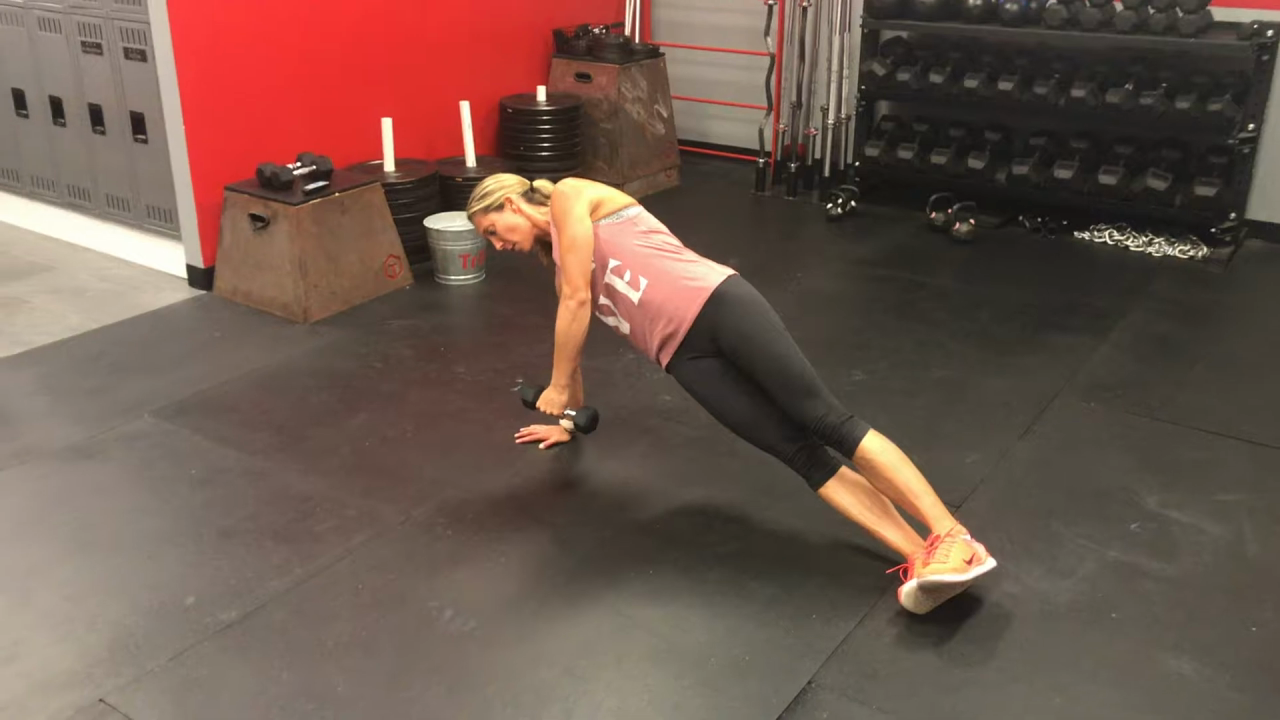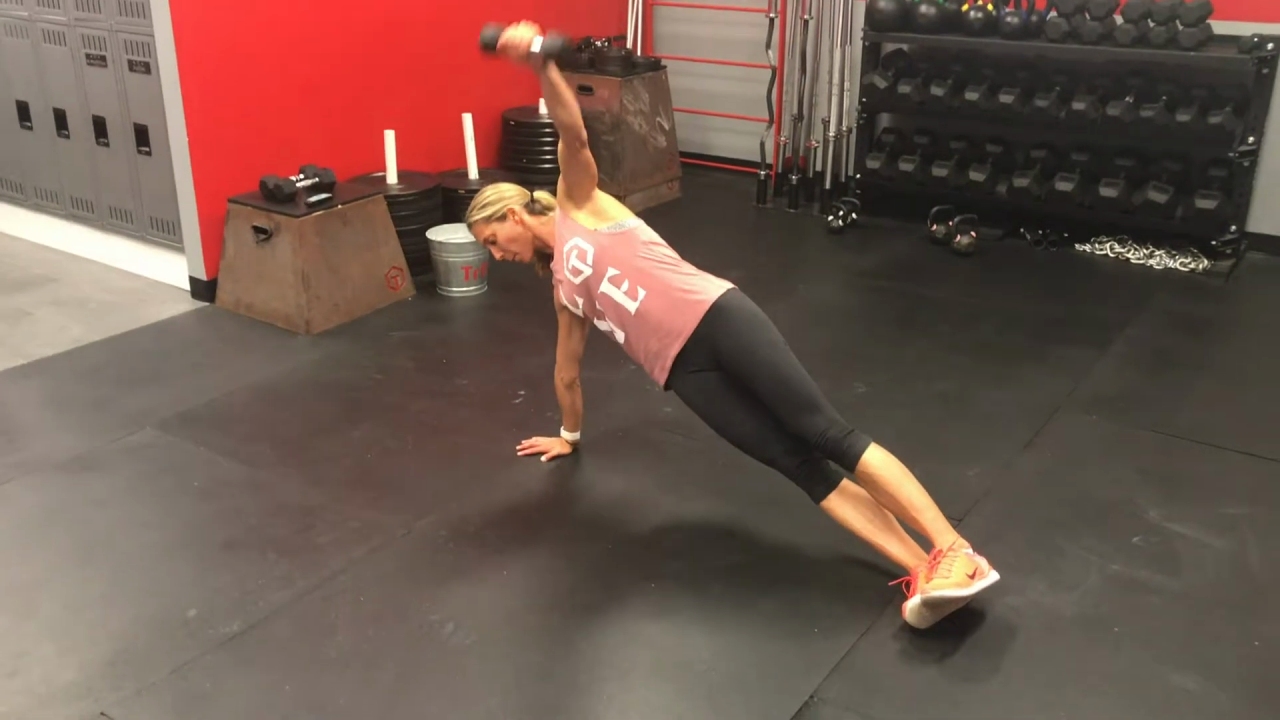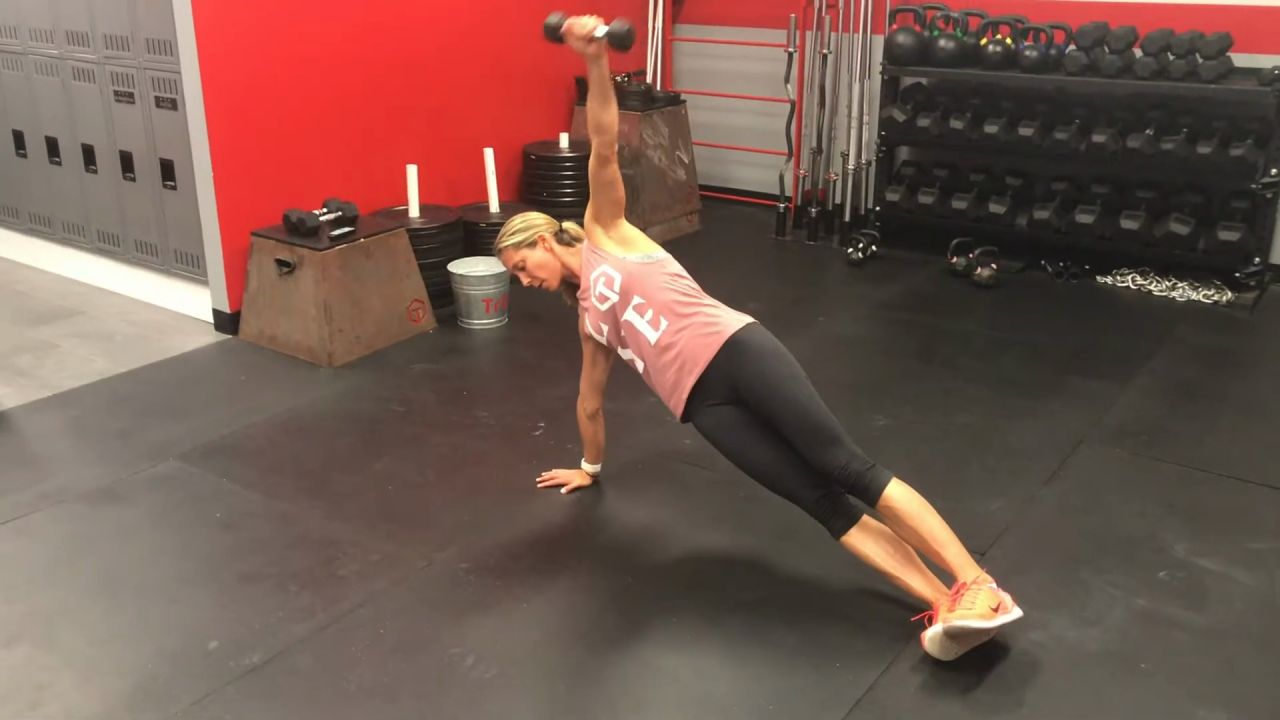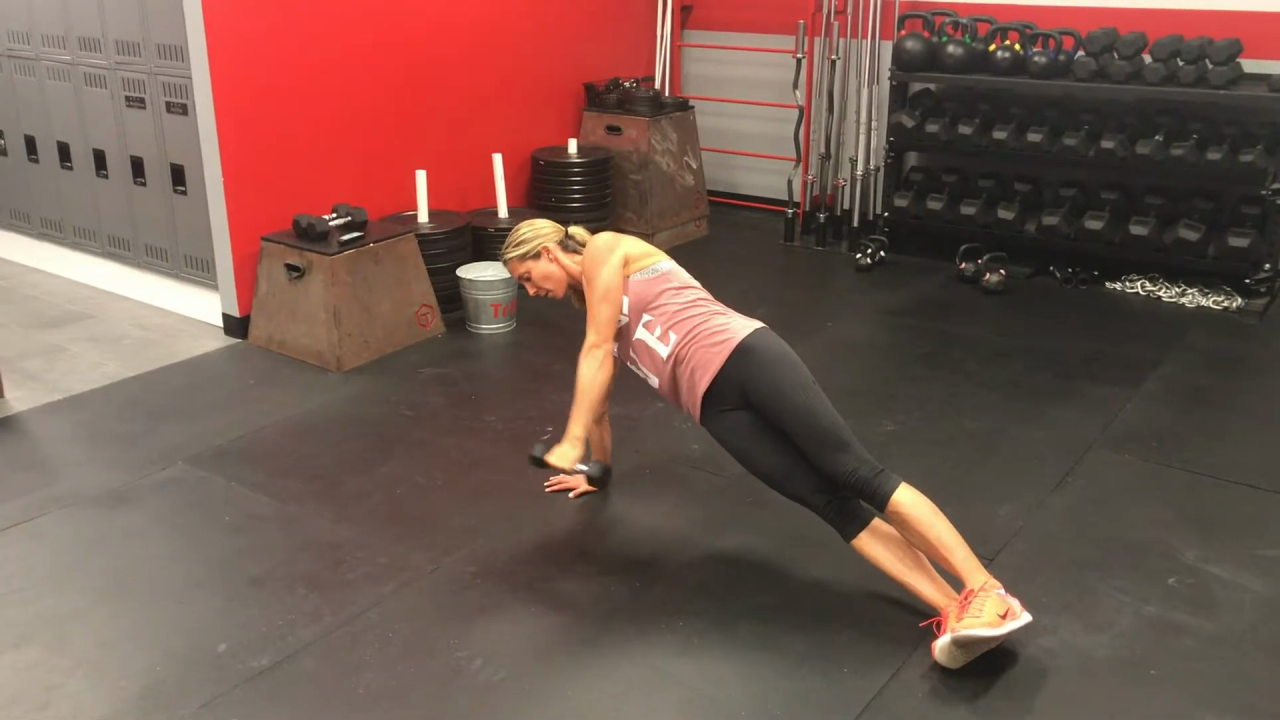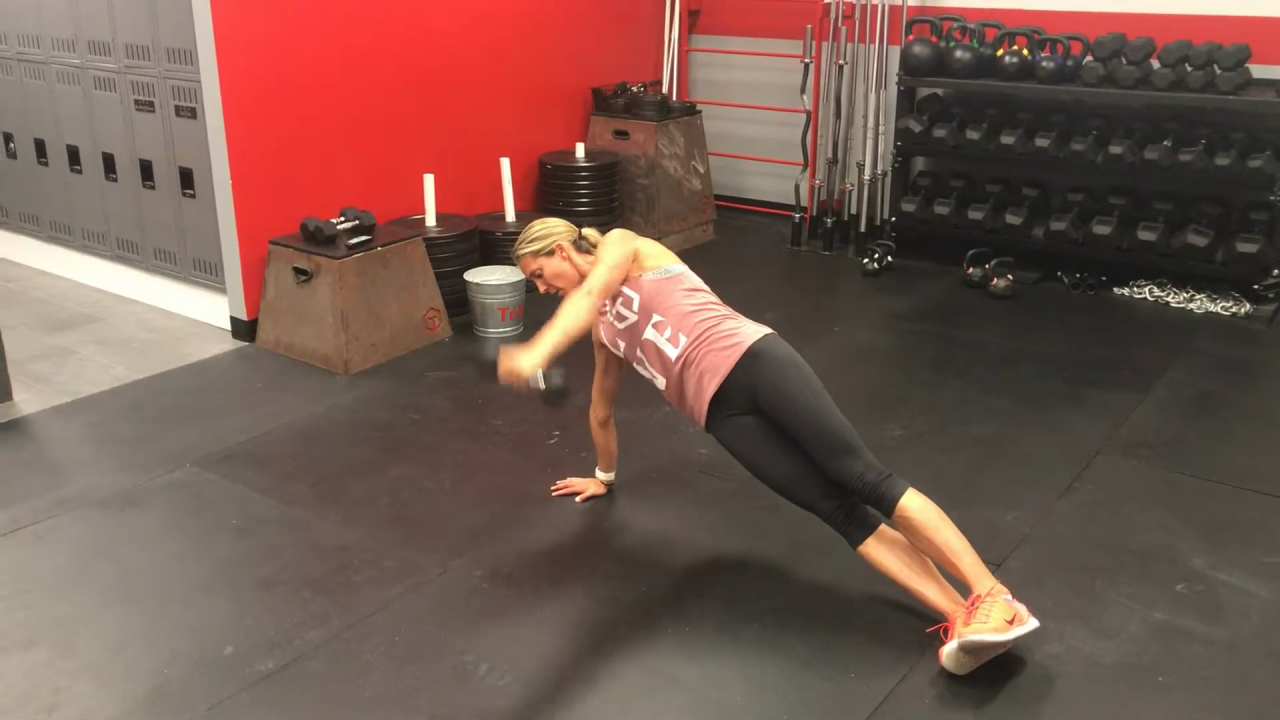
dt=1s
person 1, frame 1
left shoulder: (571, 197)
right shoulder: (559, 262)
left elbow: (577, 301)
right elbow: (570, 347)
left wrist: (557, 388)
right wrist: (569, 419)
left hip: (718, 303)
right hip: (684, 352)
left knee: (826, 420)
right knee: (800, 452)
left ankle: (952, 538)
right ankle: (921, 557)
person 1, frame 2
left shoulder: (576, 205)
right shoulder: (562, 287)
left elbow: (574, 133)
right elbow: (568, 368)
left wrist: (540, 62)
right wrist: (569, 434)
left hip: (715, 318)
right hip: (686, 370)
left knee: (829, 435)
right knee: (802, 467)
left ankle: (954, 553)
right ankle: (922, 572)
person 1, frame 3
left shoulder: (604, 233)
right shoulder: (588, 313)
left elbow: (605, 149)
right elbow: (591, 400)
left wrist: (596, 61)
right wrist: (590, 467)
left hip: (736, 349)
right hip: (703, 401)
left knee: (850, 470)
right knee: (823, 502)
left ankle: (977, 586)
right ankle: (943, 605)
person 1, frame 4
left shoulder: (606, 249)
right shoulder: (592, 314)
left elbow: (599, 353)
right elbow: (595, 398)
left wrist: (571, 442)
right wrist: (596, 467)
left hip: (746, 354)
right hip: (715, 402)
left knee: (858, 474)
right knee: (832, 503)
left ankle: (986, 592)
right ankle: (953, 611)
person 1, frame 5
left shoulder: (624, 249)
right shoulder: (604, 329)
left elbow: (589, 292)
right elbow: (602, 409)
left wrist: (536, 354)
right wrist: (604, 476)
left hip: (754, 359)
right hip: (722, 408)
left knee: (867, 480)
right knee: (840, 510)
left ankle: (994, 599)
right ankle: (960, 617)
